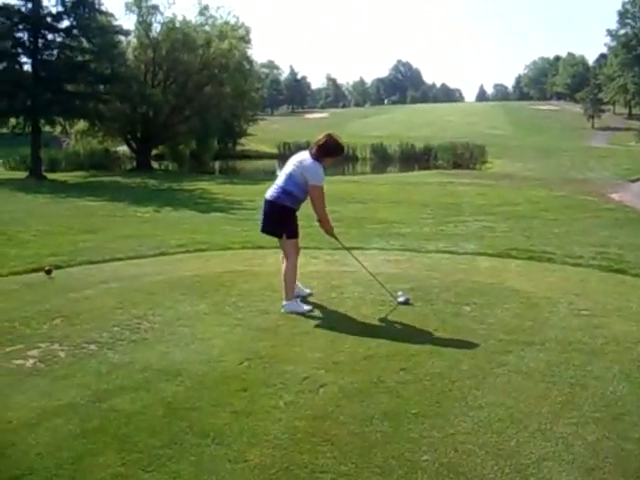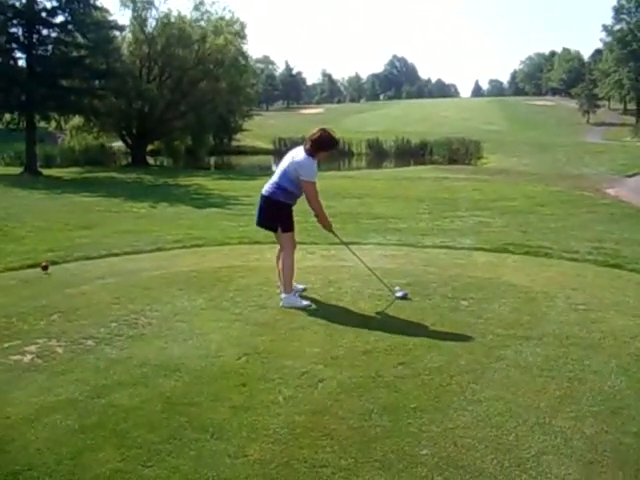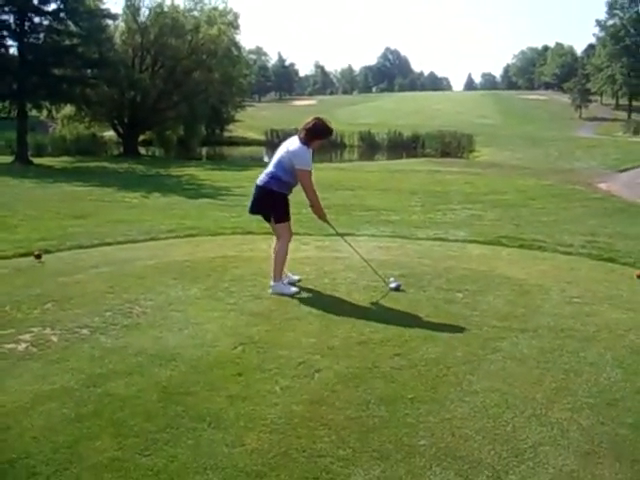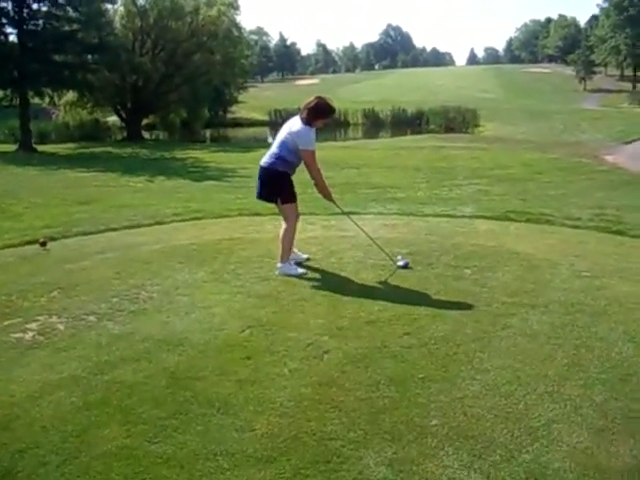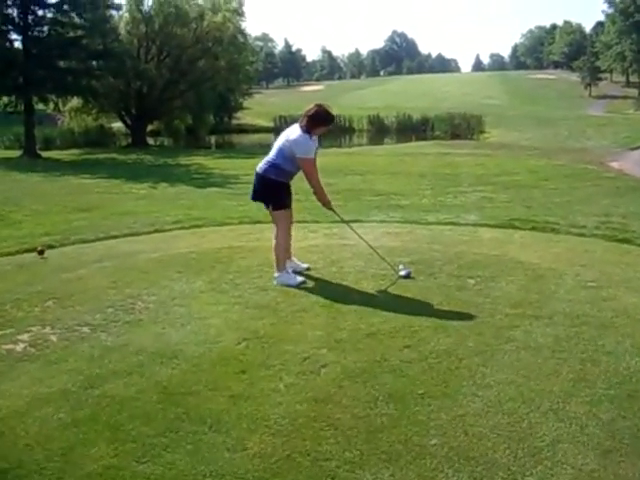
dt=0.3s
person 1, frame 1
left shoulder: (304, 156)
right shoulder: (313, 168)
left elbow: (315, 198)
right elbow: (318, 202)
left wrist: (322, 220)
right wrist: (327, 225)
left hip: (276, 203)
right hip: (282, 208)
left knee: (290, 250)
right knee: (292, 254)
left ankle: (292, 287)
right ankle: (289, 301)
person 1, frame 2
left shoulder: (302, 153)
right shoulder: (306, 163)
left elbow: (311, 193)
right elbow: (312, 197)
left wrist: (319, 215)
right wrist: (324, 220)
left hip: (275, 200)
right hip: (277, 203)
left knee: (286, 245)
right knee: (288, 248)
left ankle: (285, 284)
right ankle: (288, 295)
person 1, frame 3
left shoulder: (298, 142)
right shoulder: (301, 152)
left elbow: (306, 182)
right elbow: (308, 186)
left wrist: (314, 204)
right wrist: (319, 210)
left hip: (272, 191)
right hip: (272, 193)
left knee: (283, 235)
right knee: (284, 237)
left ankle: (279, 273)
right ankle: (276, 282)
person 1, frame 4
left shoulder: (300, 123)
right shoulder: (304, 132)
left elbow: (310, 162)
right elbow: (312, 165)
left wrist: (319, 184)
right wrist: (324, 190)
left hip: (275, 171)
right hip: (276, 173)
left knee: (292, 215)
right knee: (291, 218)
left ankle: (289, 252)
right ankle: (284, 264)
person 1, frame 5
left shoulder: (307, 134)
right shoulder: (301, 140)
left elbow: (312, 167)
right elbow: (310, 173)
left wrist: (319, 193)
right wrist: (323, 198)
left hip: (279, 179)
right hip: (270, 180)
left knee: (287, 222)
right knee: (282, 226)
left ankle: (288, 261)
right ankle: (281, 273)
